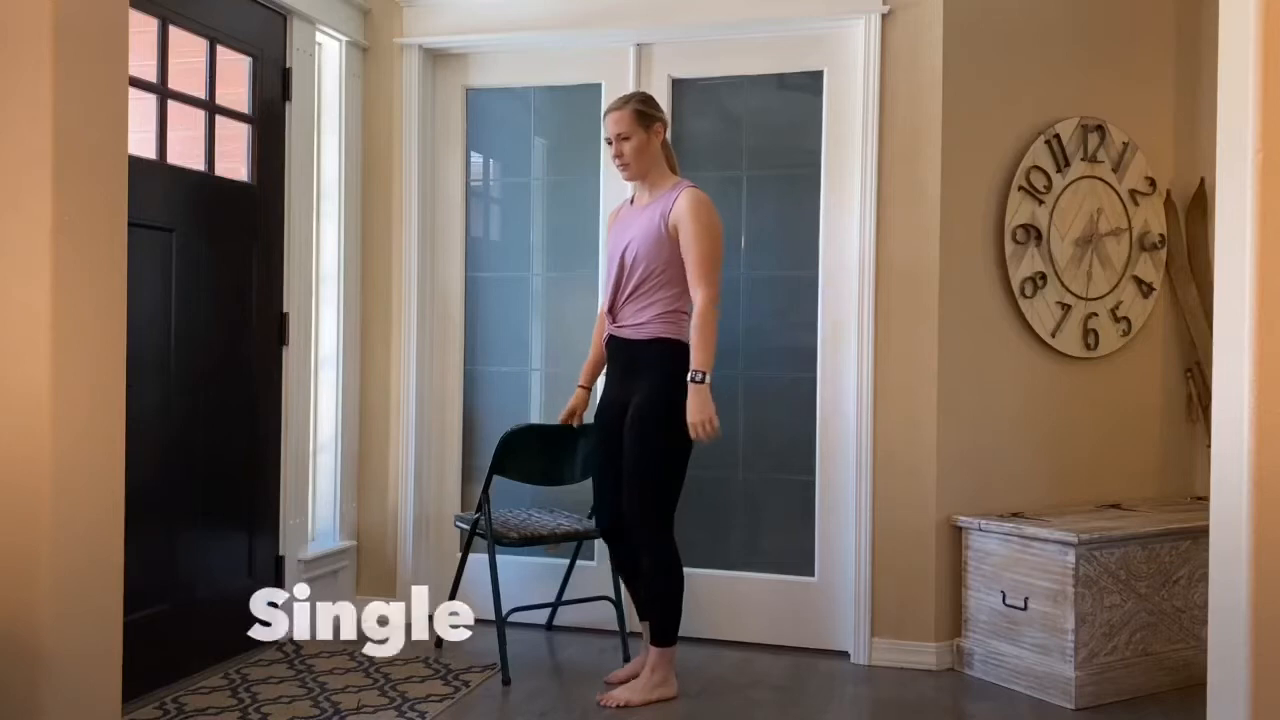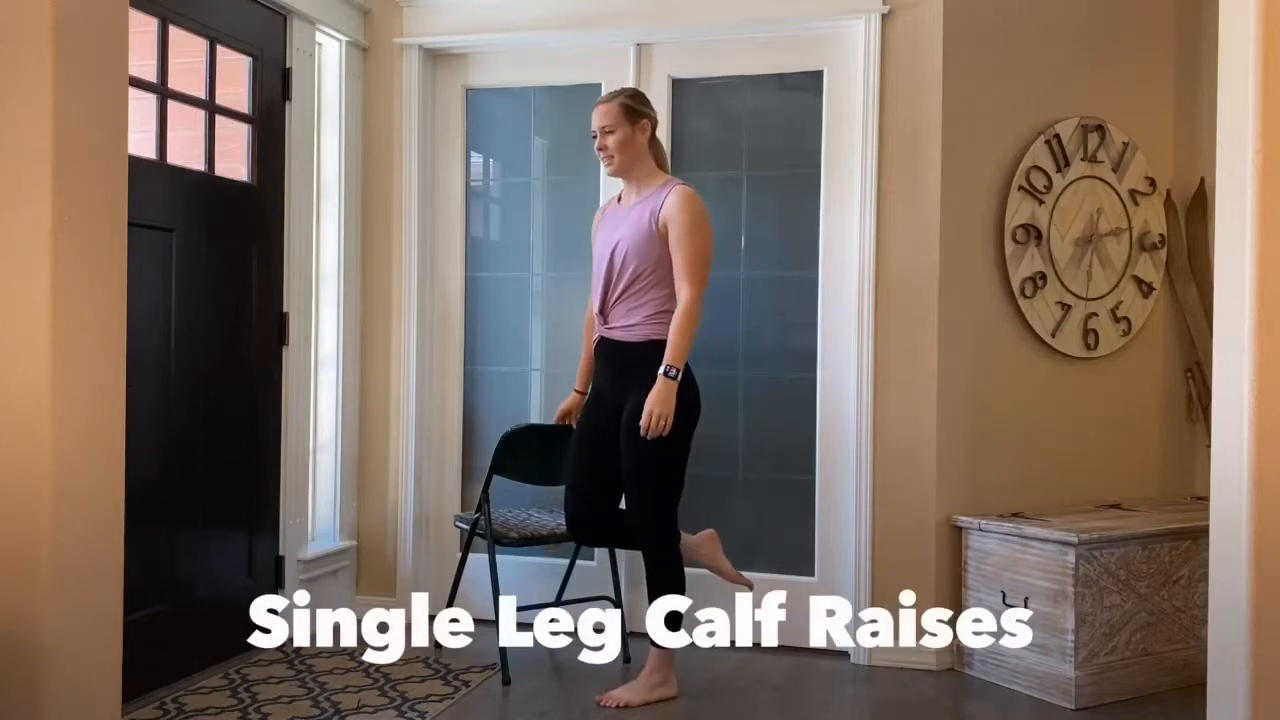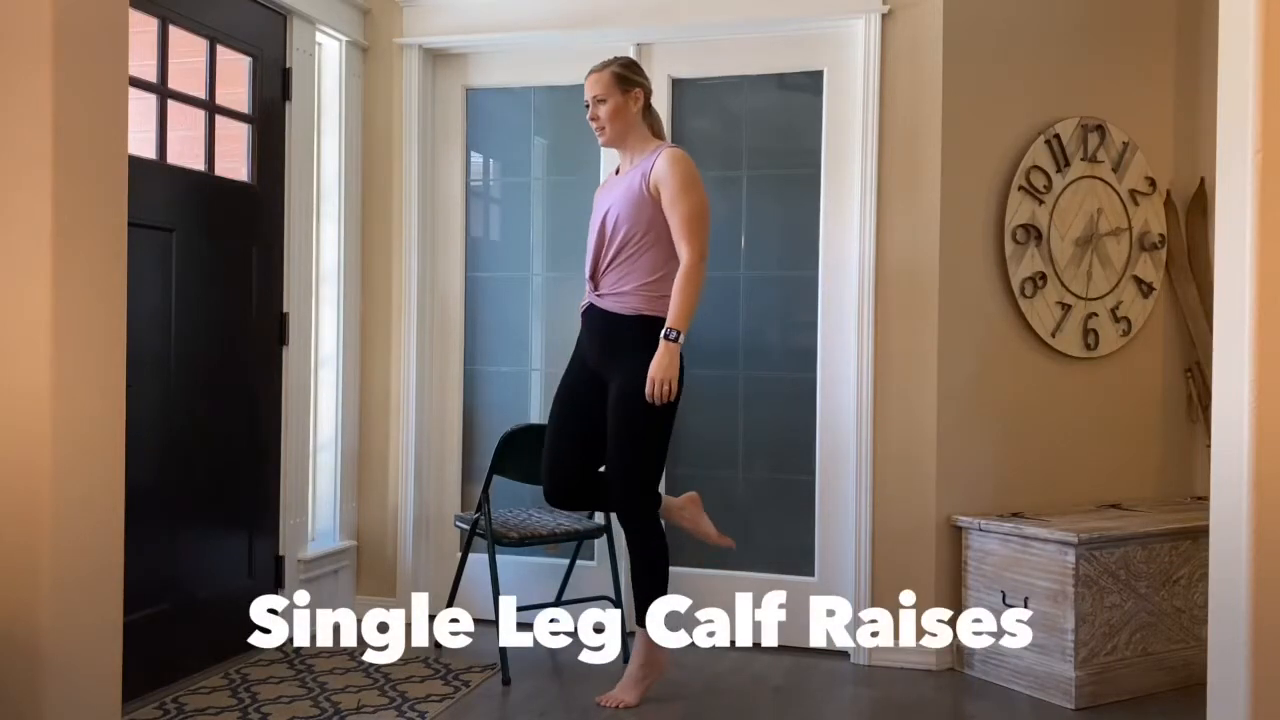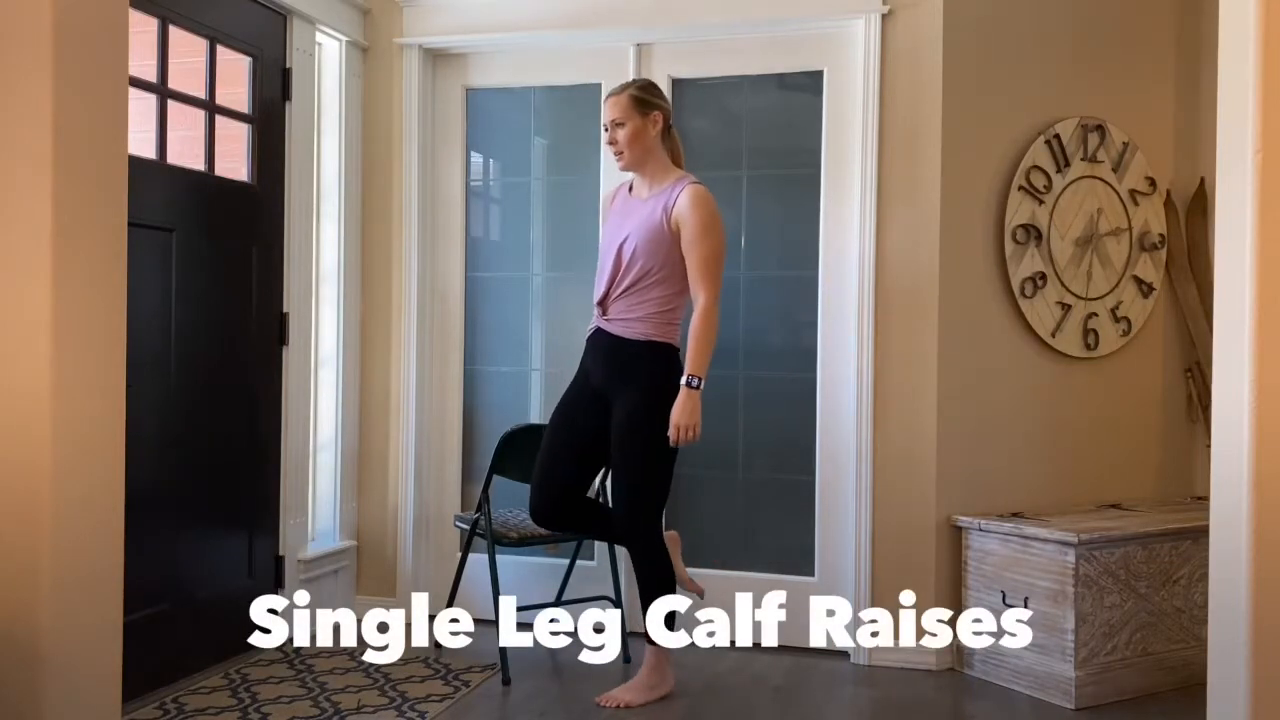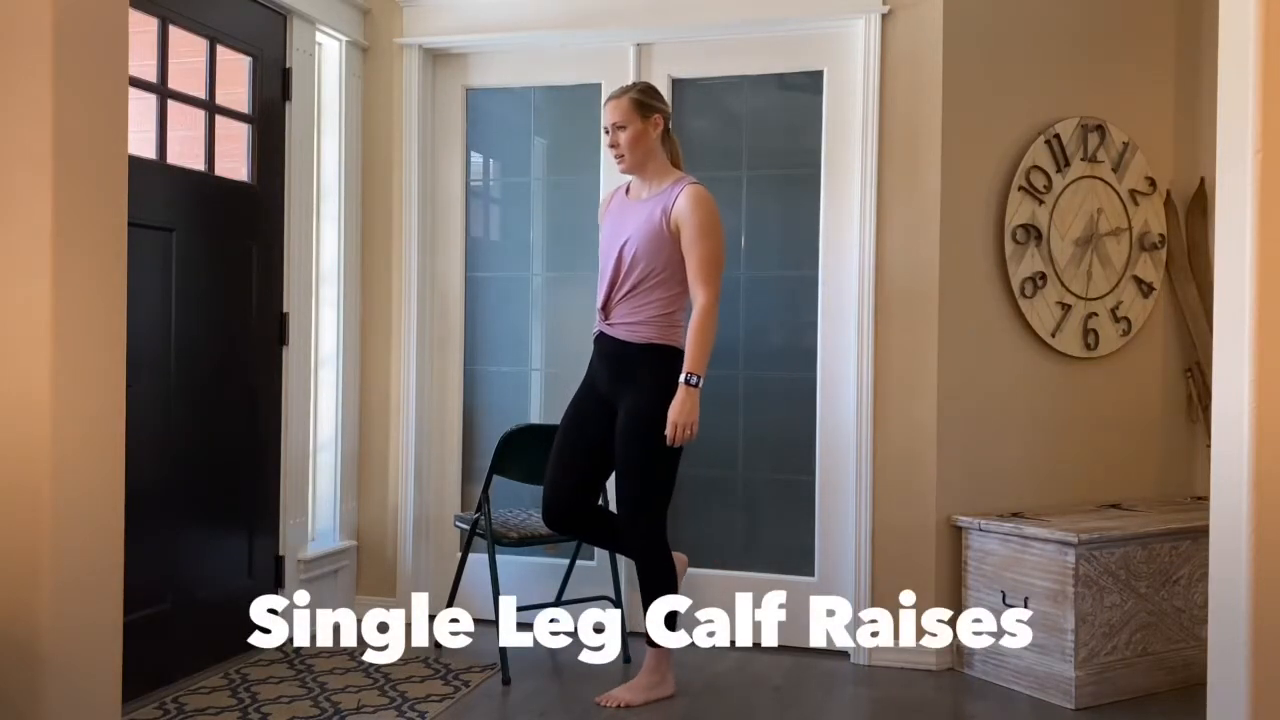
dt=0.7s
person 1, frame 1
left shoulder: (688, 204)
right shoulder: (620, 215)
left elbow: (704, 300)
left wrist: (699, 383)
right wrist: (584, 385)
left hip: (663, 372)
right hip: (621, 374)
left knee: (647, 521)
right knee: (612, 519)
left ankle: (660, 671)
right ankle: (652, 647)
person 1, frame 2
left shoulder: (679, 202)
right shoulder: (606, 214)
left elbow: (689, 299)
left wrist: (668, 381)
right wrist: (580, 387)
left hip: (654, 376)
right hip: (611, 377)
left knee: (650, 522)
right knee: (584, 516)
left ankle: (661, 672)
right ankle: (694, 546)
person 1, frame 3
left shoulder: (669, 165)
right shoulder: (609, 183)
left elbow: (691, 260)
left wrist: (671, 343)
left hip: (640, 341)
right hip: (593, 341)
left knee: (631, 500)
right knee: (562, 483)
left ankle: (647, 653)
right ankle: (674, 508)
person 1, frame 4
left shoulder: (690, 200)
right shoulder: (614, 200)
left elbow: (706, 303)
left wrist: (691, 390)
left hip: (648, 370)
right hip: (597, 361)
left knee: (636, 519)
right knee: (550, 502)
left ankle: (658, 669)
right ankle: (660, 548)
person 1, frame 5
left shoulder: (689, 200)
right shoulder: (612, 202)
left elbow: (705, 302)
left wrist: (689, 386)
left hip: (654, 372)
right hip: (604, 366)
left knee: (641, 520)
right knee: (562, 506)
left ankle: (658, 671)
right ankle: (664, 563)
